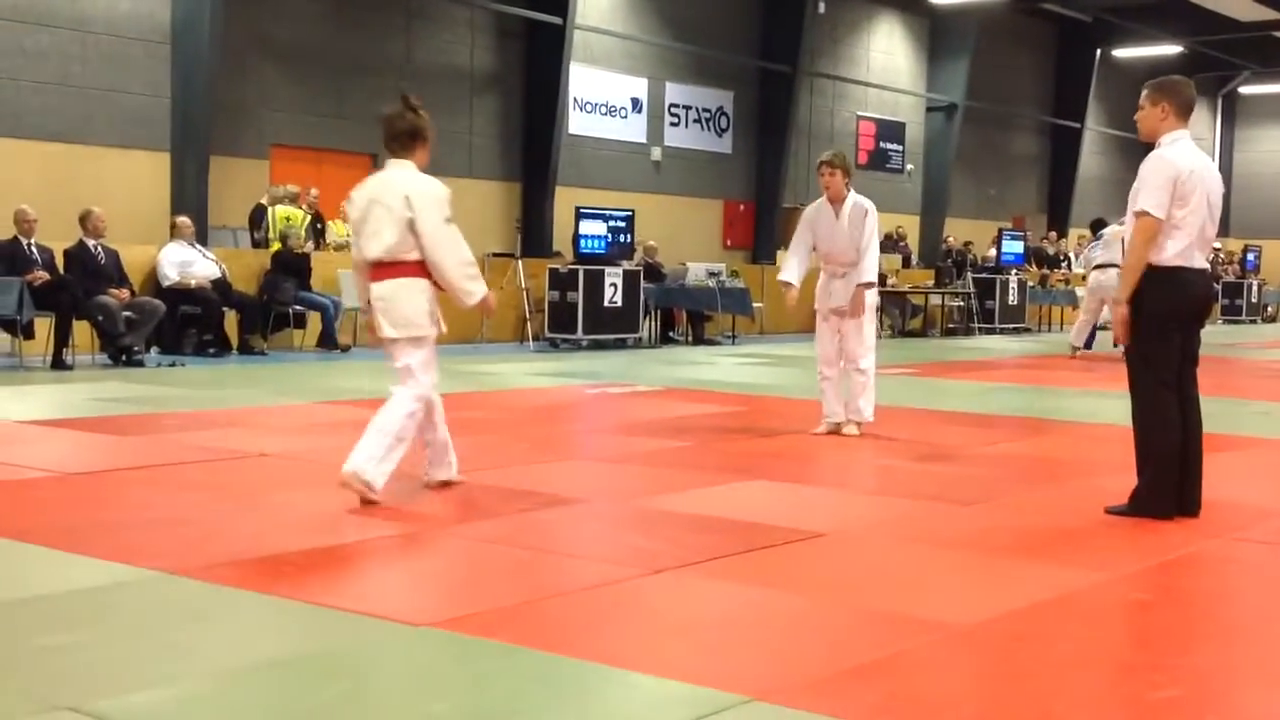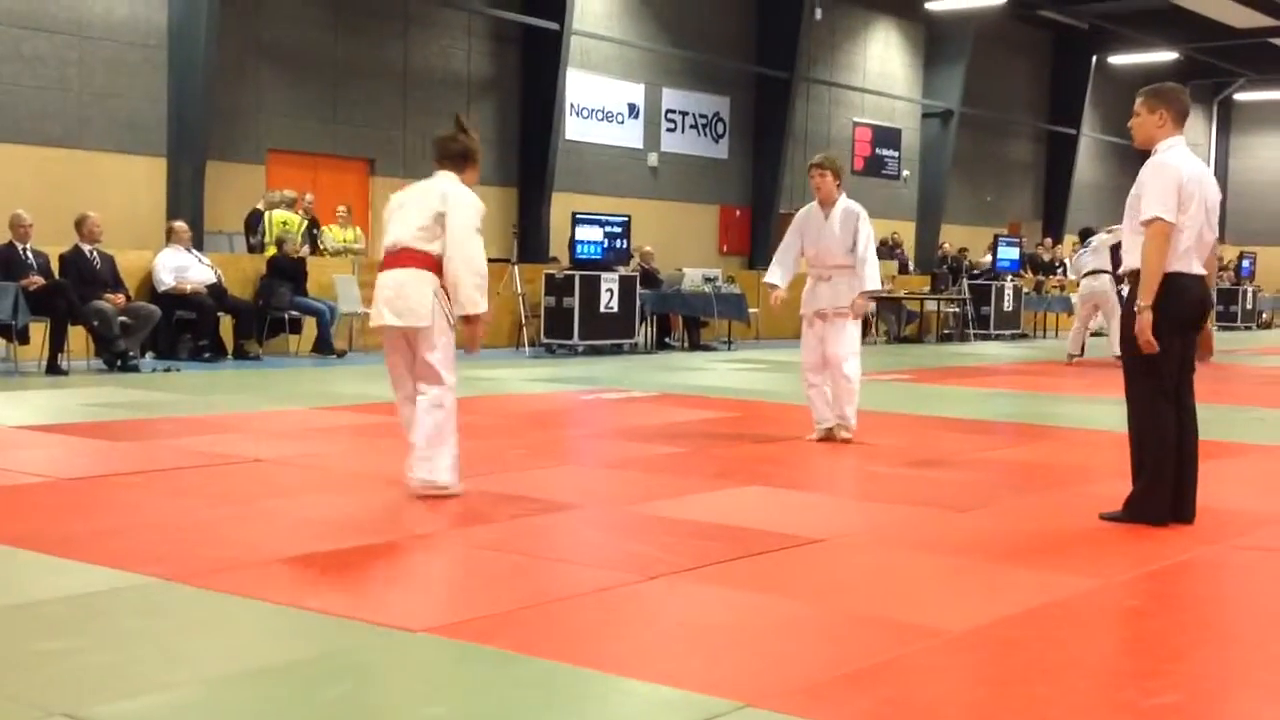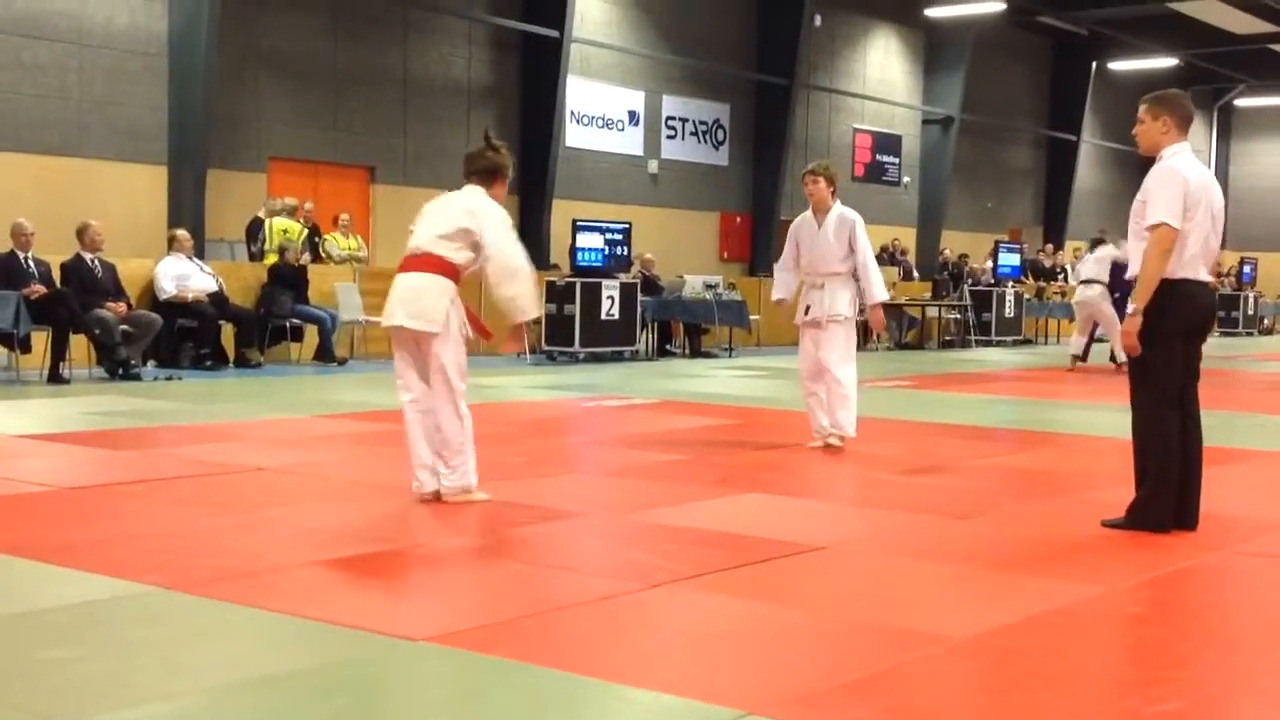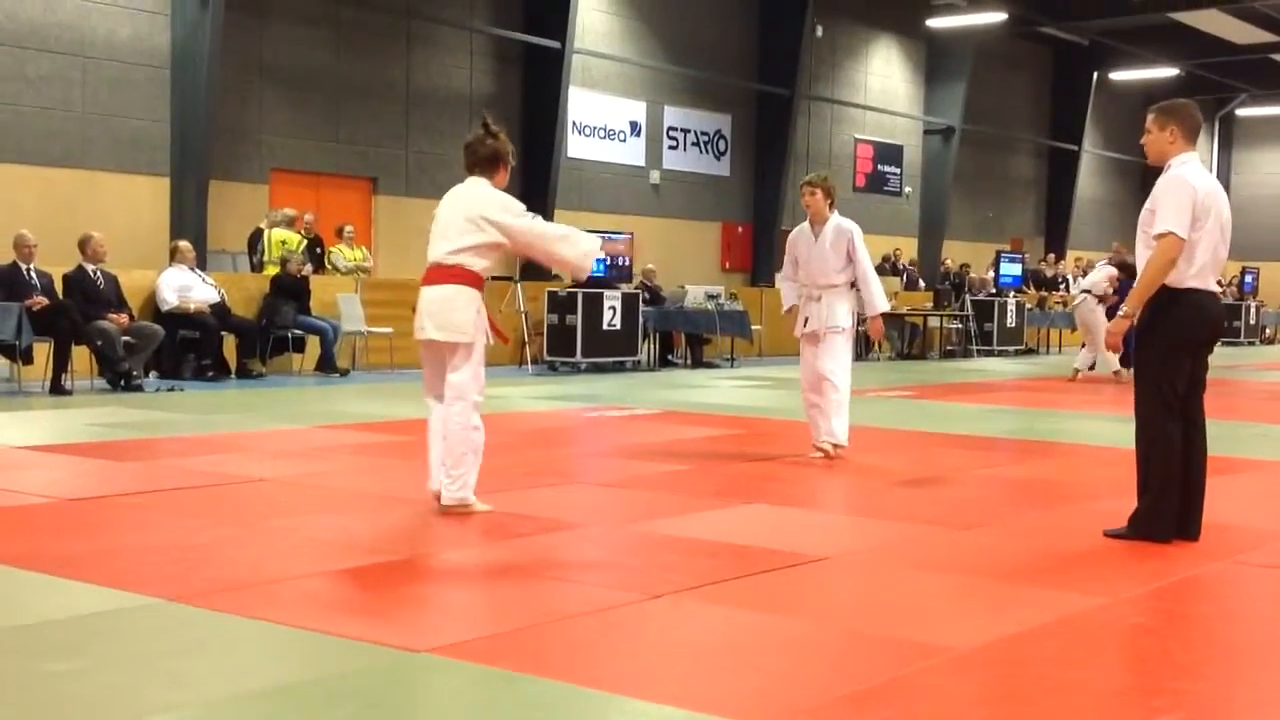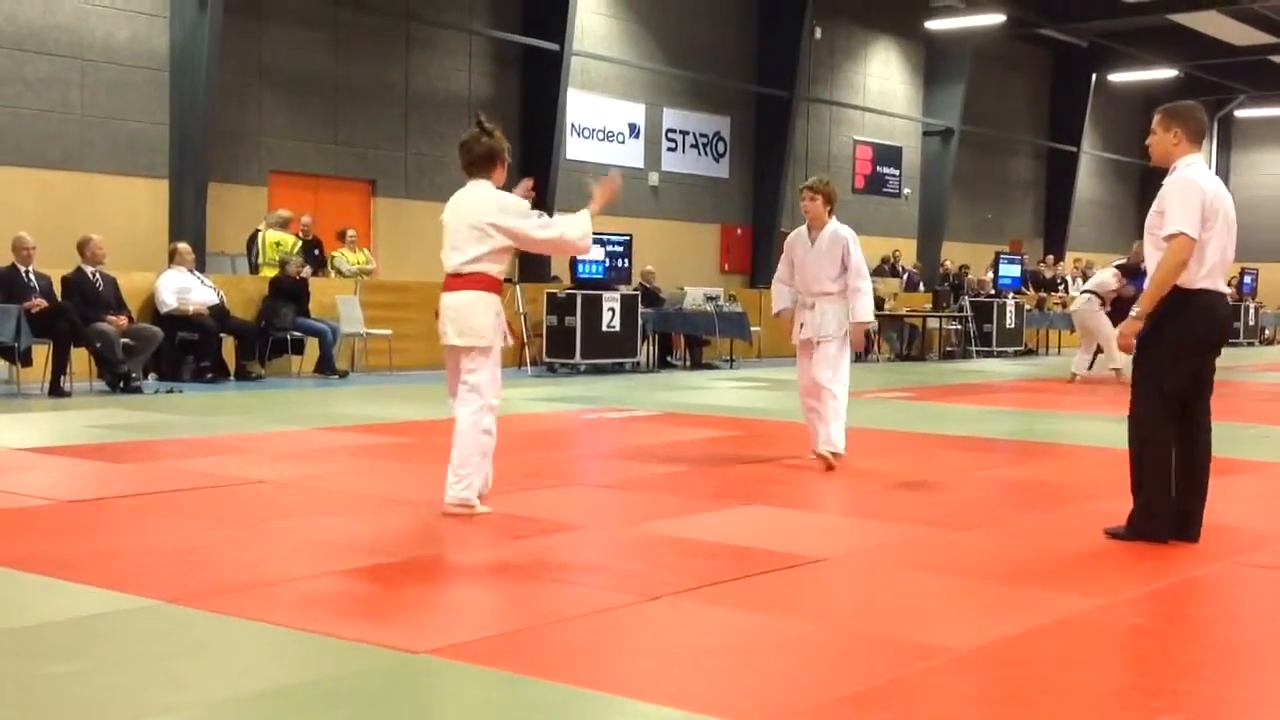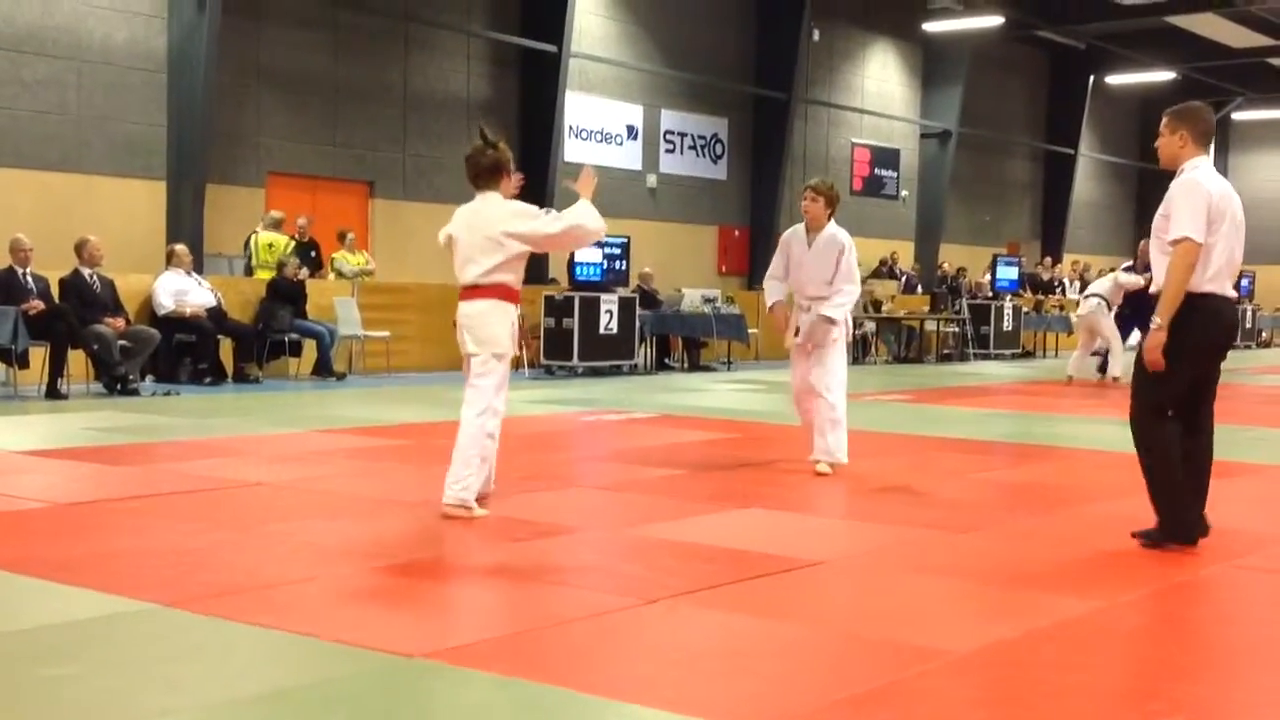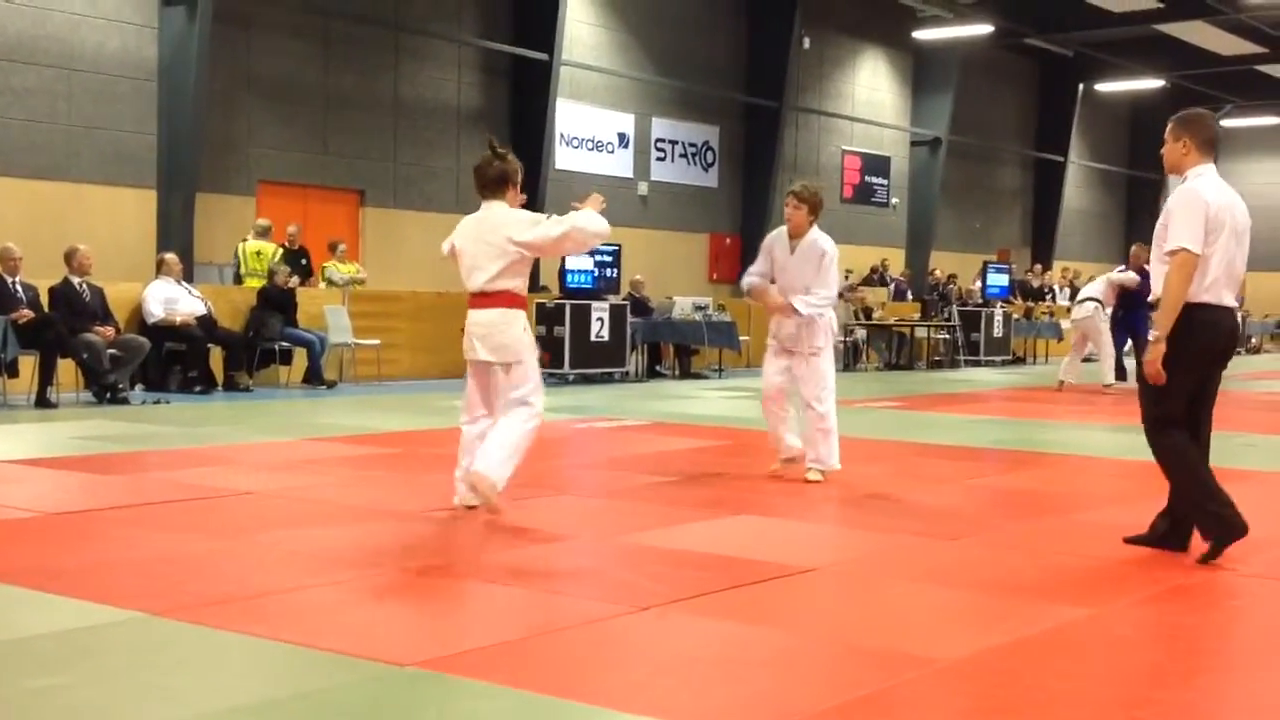
dt=0.2s
person 1, frame 1
left shoulder: (1163, 159)
right shoulder: (1206, 165)
left elbow: (1147, 232)
left wrist: (1122, 298)
left hip: (1162, 285)
right hip: (1195, 284)
left knee: (1153, 393)
right knee: (1181, 390)
left ankle: (1156, 497)
right ankle: (1183, 496)
person 1, frame 2
left shoulder: (1161, 165)
right shoulder: (1201, 170)
left elbow: (1158, 238)
right elbow: (1207, 250)
left wrist: (1143, 307)
right wrist: (1203, 318)
left hip: (1162, 293)
right hip: (1191, 291)
left knee: (1150, 398)
right knee: (1177, 397)
left ankle: (1151, 503)
right ankle: (1178, 503)
person 1, frame 3
left shoulder: (1168, 171)
right shoulder: (1205, 176)
left elbow: (1162, 244)
right elbow: (1204, 252)
left wrist: (1135, 310)
left hip: (1168, 297)
right hip: (1197, 296)
left knee: (1155, 405)
right knee: (1181, 404)
left ankle: (1153, 510)
right ankle: (1181, 509)
person 1, frame 4
left shoulder: (1177, 180)
right shoulder: (1211, 185)
left elbow: (1168, 254)
left wrist: (1126, 313)
left hip: (1175, 307)
right hip: (1205, 306)
left knee: (1157, 415)
right knee: (1186, 414)
left ankle: (1154, 519)
right ankle: (1183, 520)
person 1, frame 5
left shoulder: (1183, 181)
right shoulder: (1216, 186)
left elbow: (1179, 255)
left wrist: (1138, 314)
left hip: (1184, 308)
right hip: (1212, 308)
left knee: (1150, 412)
right knee: (1191, 415)
left ankle: (1151, 518)
right ankle: (1184, 520)
person 1, frame 6
left shoulder: (1190, 184)
right shoulder: (1225, 189)
left elbow: (1185, 259)
left wrist: (1159, 325)
left hip: (1191, 313)
right hip: (1220, 312)
left knee: (1149, 413)
right knee: (1192, 419)
left ankle: (1180, 517)
right ankle: (1183, 520)
person 1, frame 7
left shoulder: (1190, 194)
right shoulder: (1232, 199)
left elbow: (1183, 269)
right elbow: (1233, 275)
left wrist: (1156, 337)
left hip: (1190, 322)
right hip: (1222, 322)
left knee: (1167, 428)
right knee: (1189, 428)
left ankle: (1221, 522)
right ankle: (1173, 529)
person 2, frame 1
left shoulder: (364, 189)
right shoulder: (426, 188)
left elbow: (360, 253)
right elbow: (445, 250)
left wrist: (371, 301)
right wrist: (478, 293)
left hip: (380, 292)
right hip: (412, 292)
left knee: (419, 383)
right knee: (412, 390)
left ankle: (441, 467)
right ankle: (364, 469)
person 2, frame 2
left shoulder: (406, 194)
right shoulder: (462, 196)
right elbow: (464, 256)
right wrist: (472, 313)
left hip: (387, 286)
right hip: (419, 288)
left knee: (410, 387)
right knee: (437, 385)
left ankle: (427, 472)
right ankle: (432, 474)
person 2, frame 3
left shoulder: (440, 203)
right shoulder: (488, 212)
right elbow: (509, 266)
right wrist: (521, 317)
left hip: (404, 291)
right hip: (433, 295)
left knee: (416, 391)
right knee: (448, 393)
left ankle: (429, 479)
right ankle: (458, 483)
person 2, frame 4
left shoulder: (454, 197)
right shoulder: (495, 203)
right elbow: (548, 240)
right wrist: (598, 247)
left hip: (431, 296)
right hip: (459, 300)
left knee: (441, 399)
right knee: (462, 400)
left ankle: (444, 484)
right ankle: (456, 494)
person 2, frame 5
left shoulder: (457, 202)
right shoulder: (502, 206)
right elbow: (560, 236)
right wrist: (595, 204)
left hip: (454, 300)
right hip: (479, 304)
left knee: (468, 399)
right knee: (479, 402)
left ankle: (469, 483)
right ankle: (461, 494)
person 2, frame 6
left shoulder: (462, 216)
right shoulder: (515, 214)
right elbow: (580, 227)
right wrist: (585, 197)
left hip: (469, 310)
right hip: (496, 312)
left knee: (479, 403)
right knee: (484, 408)
left ankle: (476, 485)
right ankle: (458, 496)
person 2, frame 7
left shoulder: (466, 226)
right shoulder: (520, 223)
left elbow: (450, 249)
right elbow: (585, 230)
right wrist: (590, 210)
left hip: (477, 319)
right hip: (507, 321)
left knee: (477, 411)
right knee: (524, 408)
left ankle: (466, 492)
right ankle: (486, 473)
person 3, frame 1
left shoulder: (864, 208)
right shoulder: (813, 212)
left elbow: (869, 251)
right elbow: (799, 249)
left wrist: (861, 288)
right wrist: (791, 284)
left hip: (857, 287)
right hip: (829, 285)
left knee: (858, 354)
right knee: (827, 356)
left ankle: (855, 418)
right ankle: (833, 417)
person 3, frame 2
left shoulder: (854, 212)
right shoulder: (804, 216)
left elbow: (865, 255)
right elbow: (788, 253)
left wrist: (863, 294)
right wrist: (777, 285)
left hip: (845, 290)
right hip: (815, 290)
left knee: (841, 358)
right knee: (813, 361)
left ankle: (844, 422)
right ankle: (824, 423)
person 3, frame 3
left shoulder: (849, 219)
right shoulder: (799, 224)
left elbow: (865, 262)
right elbow: (787, 267)
left wrist: (875, 304)
right wrist: (784, 299)
left hip: (839, 297)
right hip: (810, 298)
left knee: (836, 364)
right knee: (810, 369)
left ankle: (838, 430)
right ankle: (822, 431)
person 3, frame 4
left shoulder: (847, 230)
right shoulder: (797, 235)
left elbow: (865, 273)
right elbow: (788, 277)
left wrist: (875, 314)
right wrist: (794, 307)
left hip: (837, 308)
right hip: (809, 309)
left knee: (831, 373)
right knee: (810, 381)
left ankle: (833, 438)
right ankle: (823, 440)
person 3, frame 5
left shoulder: (844, 236)
right shoulder: (794, 239)
left elbow: (860, 282)
right elbow: (782, 280)
left wrist: (859, 322)
right wrist: (784, 310)
left hip: (834, 315)
right hip: (805, 316)
left knee: (829, 381)
right knee: (808, 386)
left ankle: (830, 447)
right ankle: (822, 443)
person 3, frame 6
left shoulder: (840, 240)
right shoulder: (790, 237)
left elbow: (849, 289)
right elbow: (774, 277)
left wrist: (824, 318)
right wrist: (777, 305)
left hip: (830, 322)
right hip: (800, 318)
left knee: (828, 388)
right knee: (802, 389)
left ankle: (829, 455)
right ankle: (824, 441)
person 3, frame 7
left shoulder: (824, 246)
right shoulder: (774, 240)
left elbow: (827, 294)
right elbow: (758, 273)
left wrist: (791, 305)
right wrist: (757, 289)
left hip: (814, 325)
right hip: (783, 323)
left knee: (816, 396)
right knee: (772, 390)
left ankle: (820, 463)
right ankle: (790, 449)
